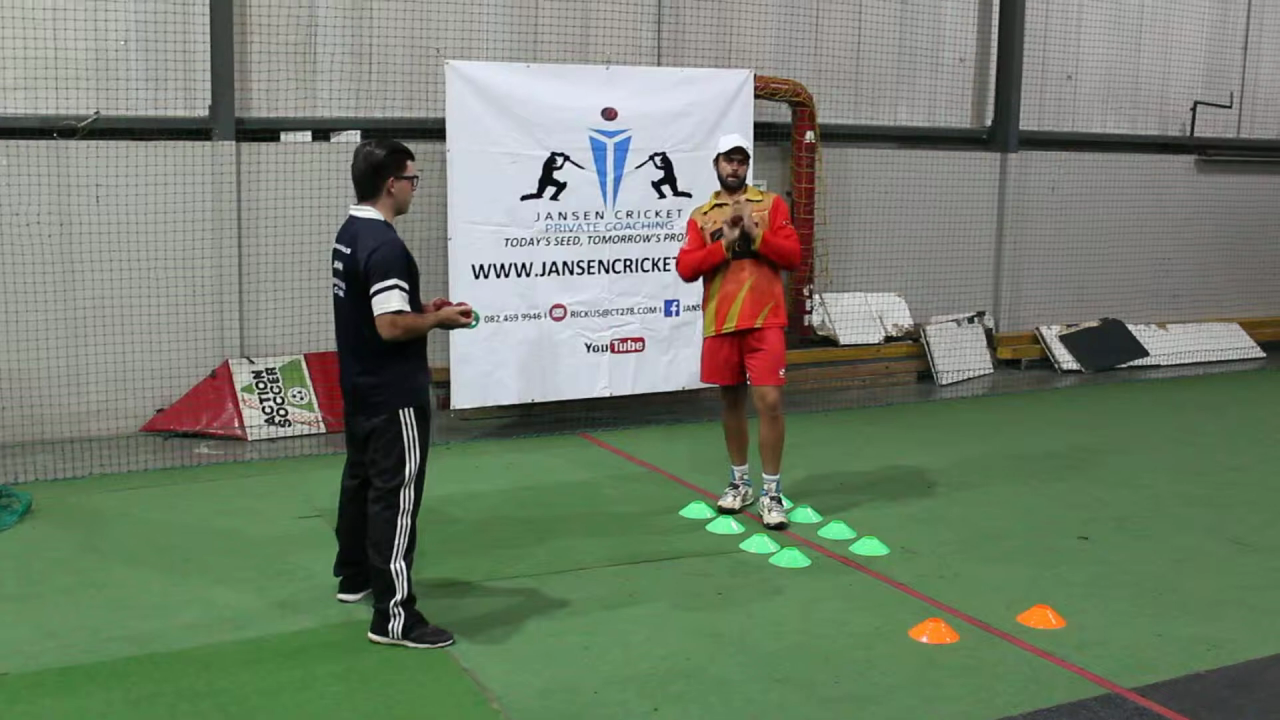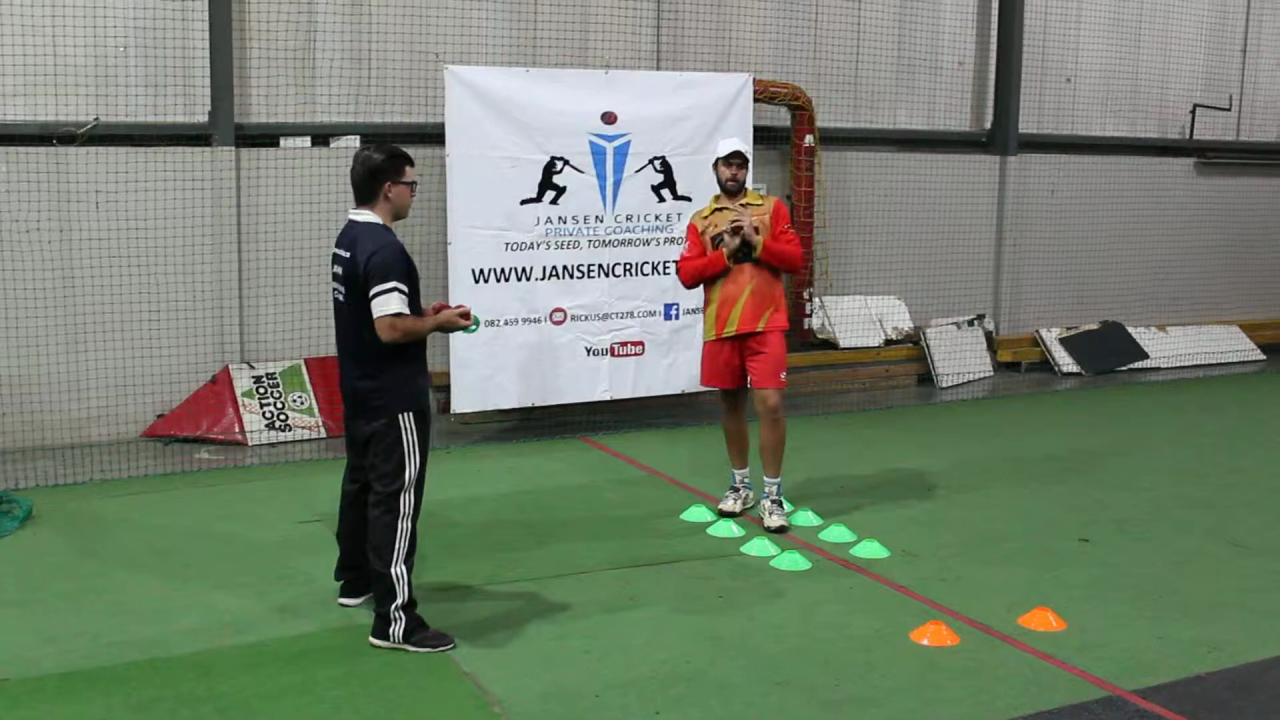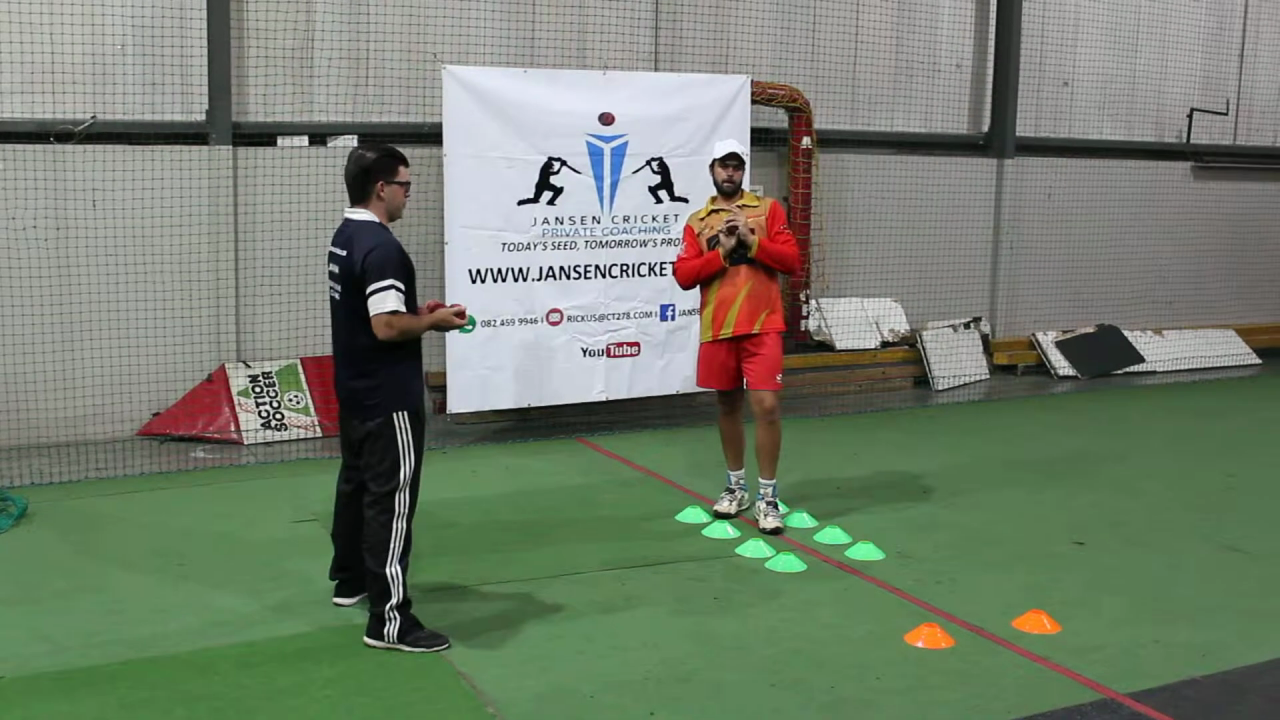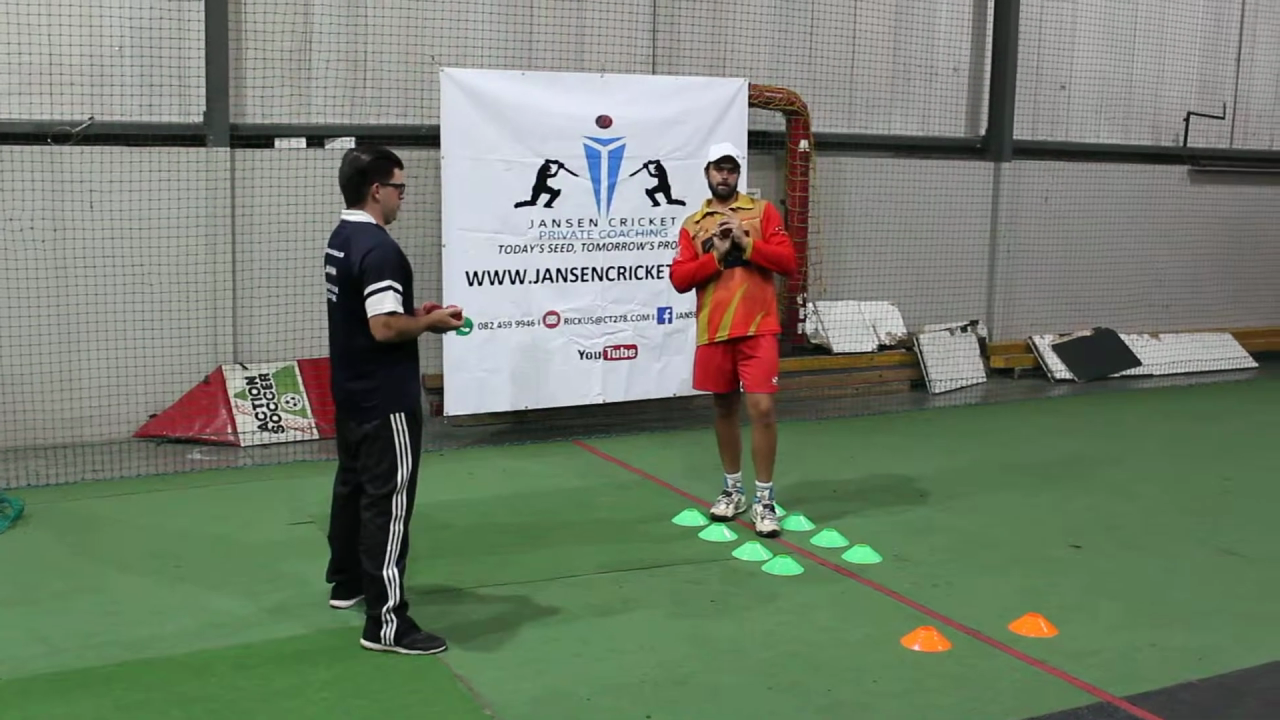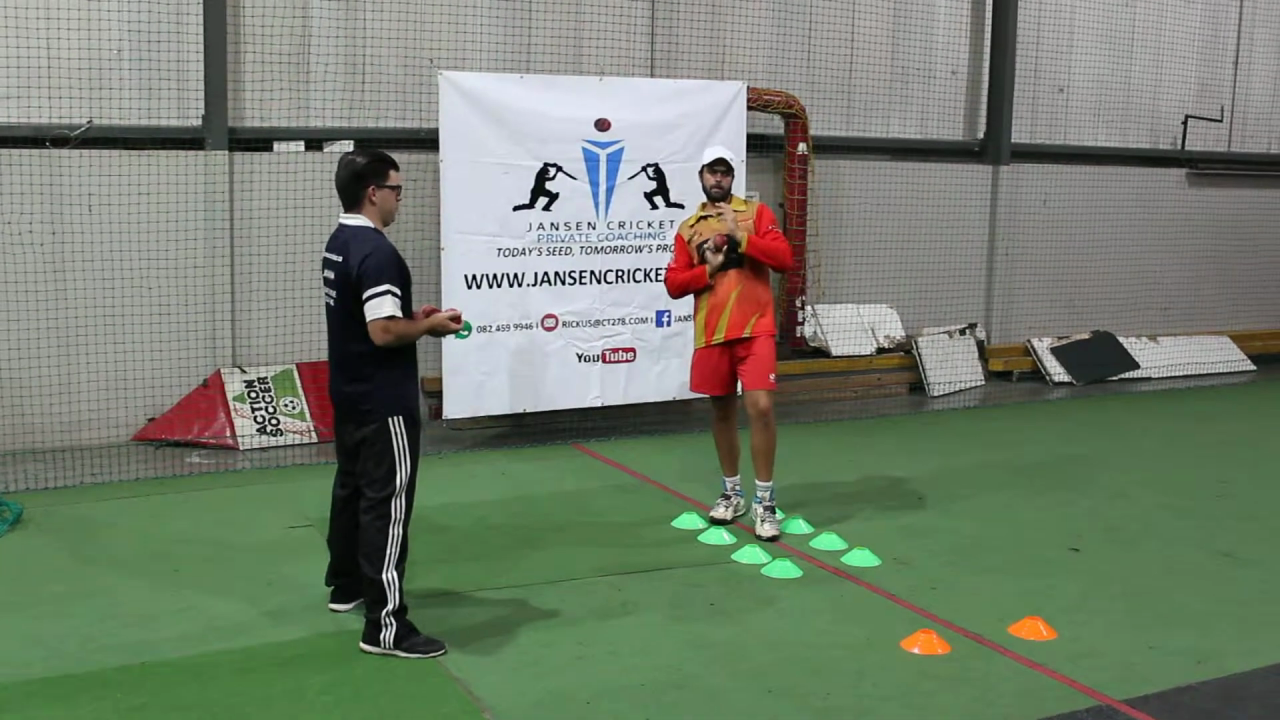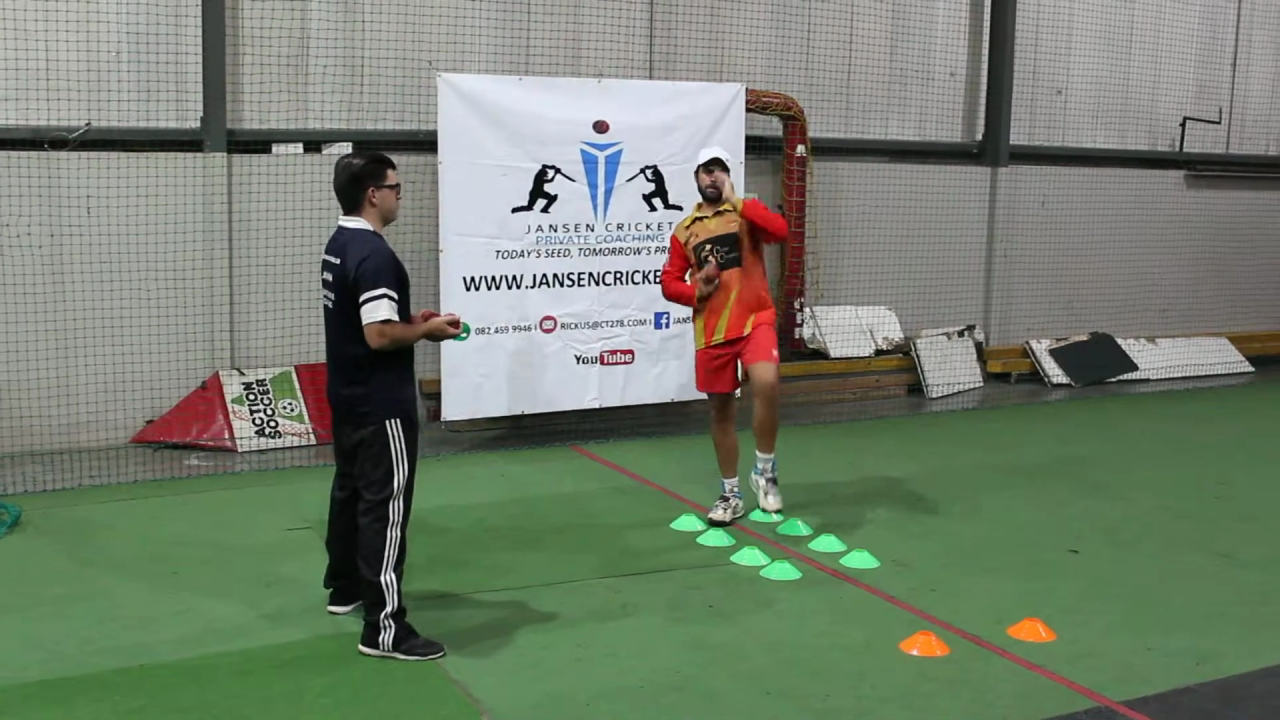
dt=0.3s
person 1, frame 1
left shoulder: (350, 233)
right shoulder: (385, 246)
right elbow: (391, 327)
left wrist: (420, 309)
right wrist: (439, 319)
left hip: (360, 387)
right hip: (393, 396)
left knee: (361, 479)
right knee: (395, 497)
left ankle: (354, 576)
right ankle: (393, 615)
person 1, frame 2
left shoulder: (349, 238)
right shoulder: (384, 249)
right elbow: (390, 329)
left wrist: (420, 312)
right wrist: (439, 323)
left hip: (360, 391)
right hip: (393, 399)
left knee: (362, 484)
right knee: (396, 500)
left ankle: (355, 580)
right ankle: (394, 620)
person 1, frame 3
left shoulder: (345, 236)
right shoulder: (381, 247)
right elbow: (387, 327)
left wrist: (417, 311)
right wrist: (433, 321)
left hip: (355, 389)
right hip: (388, 398)
left knee: (357, 483)
right knee: (391, 500)
left ankle: (350, 579)
right ankle: (389, 620)
person 1, frame 4
left shoulder: (341, 239)
right shoulder: (379, 248)
right elbow: (385, 328)
left wrist: (412, 312)
right wrist: (431, 322)
left hip: (351, 391)
right hip: (384, 399)
left knee: (353, 485)
right knee: (387, 502)
left ankle: (346, 581)
right ankle: (385, 622)
person 1, frame 5
left shoulder: (338, 243)
right shoulder: (376, 252)
right elbow: (384, 332)
left wrist: (411, 315)
right wrist: (430, 326)
left hip: (350, 395)
right hip: (383, 403)
left knee: (352, 488)
right knee: (387, 505)
left ankle: (346, 585)
right ankle: (385, 625)
person 1, frame 6
left shoulder: (339, 244)
right shoulder: (374, 255)
right elbow: (379, 335)
left wrist: (410, 319)
right wrist: (427, 329)
left hip: (349, 396)
right hip: (380, 405)
left knee: (351, 491)
right knee: (385, 508)
left ankle: (345, 587)
right ankle: (384, 627)
person 2, frame 1
left shoulder: (772, 204)
right shoulder: (701, 216)
left elbow: (792, 256)
right elbow: (686, 269)
left wrist: (755, 232)
right wrist: (725, 242)
left hip: (765, 322)
right hip: (721, 323)
left knee: (769, 402)
right knee: (731, 400)
left ankle: (771, 492)
right ankle: (739, 482)
person 2, frame 2
left shoulder: (771, 208)
right shoulder: (701, 221)
left elbow: (795, 259)
right elbow: (687, 275)
left wrist: (756, 239)
right wrist: (726, 252)
left hip: (765, 325)
right hip: (721, 328)
left knee: (770, 404)
right knee: (732, 404)
left ankle: (772, 495)
right ankle: (740, 485)
person 2, frame 3
left shoulder: (768, 209)
right shoulder: (697, 221)
left elbow: (791, 260)
right elbow: (684, 276)
left wrist: (751, 240)
right wrist: (721, 252)
left hip: (762, 327)
right hip: (717, 329)
left knee: (766, 407)
right knee: (728, 406)
left ankle: (767, 496)
right ankle: (735, 486)
person 2, frame 4
left shoulder: (763, 211)
right shoulder: (693, 224)
left elbow: (787, 262)
right elbow: (679, 279)
left wrist: (745, 243)
right wrist: (715, 254)
left hip: (757, 330)
right hip: (713, 332)
left knee: (761, 409)
right knee: (724, 408)
left ankle: (764, 499)
right ankle: (732, 489)
person 2, frame 5
left shoulder: (756, 213)
right shoulder: (688, 228)
left elbow: (784, 259)
right elbow: (673, 284)
left wrist: (741, 237)
right wrist: (708, 269)
left hip: (754, 330)
right hip: (711, 334)
left knee: (761, 408)
right knee: (722, 411)
left ankle: (764, 500)
right ankle: (731, 492)
person 2, frame 6
left shoulder: (745, 210)
right shoulder: (684, 230)
left elbow: (779, 230)
right elbow: (669, 282)
left wrist: (737, 204)
right wrist: (694, 292)
left hip: (755, 320)
right hip: (712, 330)
left knee: (767, 382)
right knee: (721, 409)
left ankle: (765, 469)
right ankle: (730, 494)
